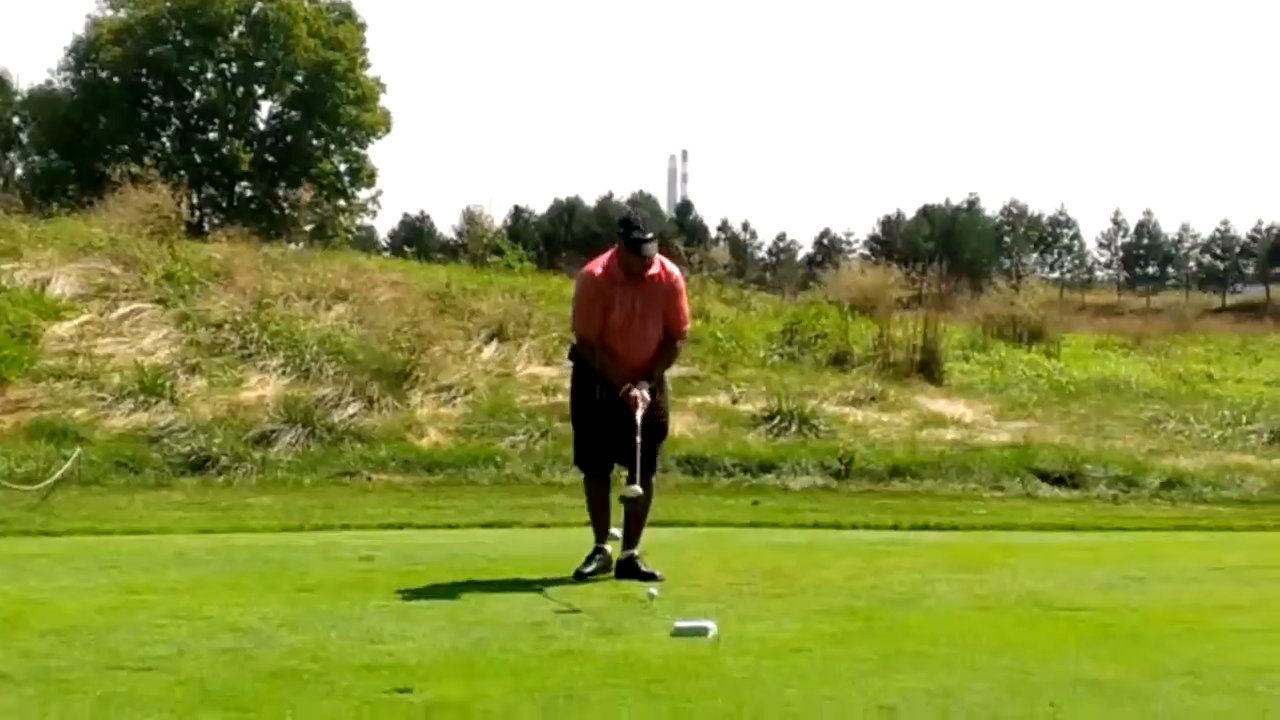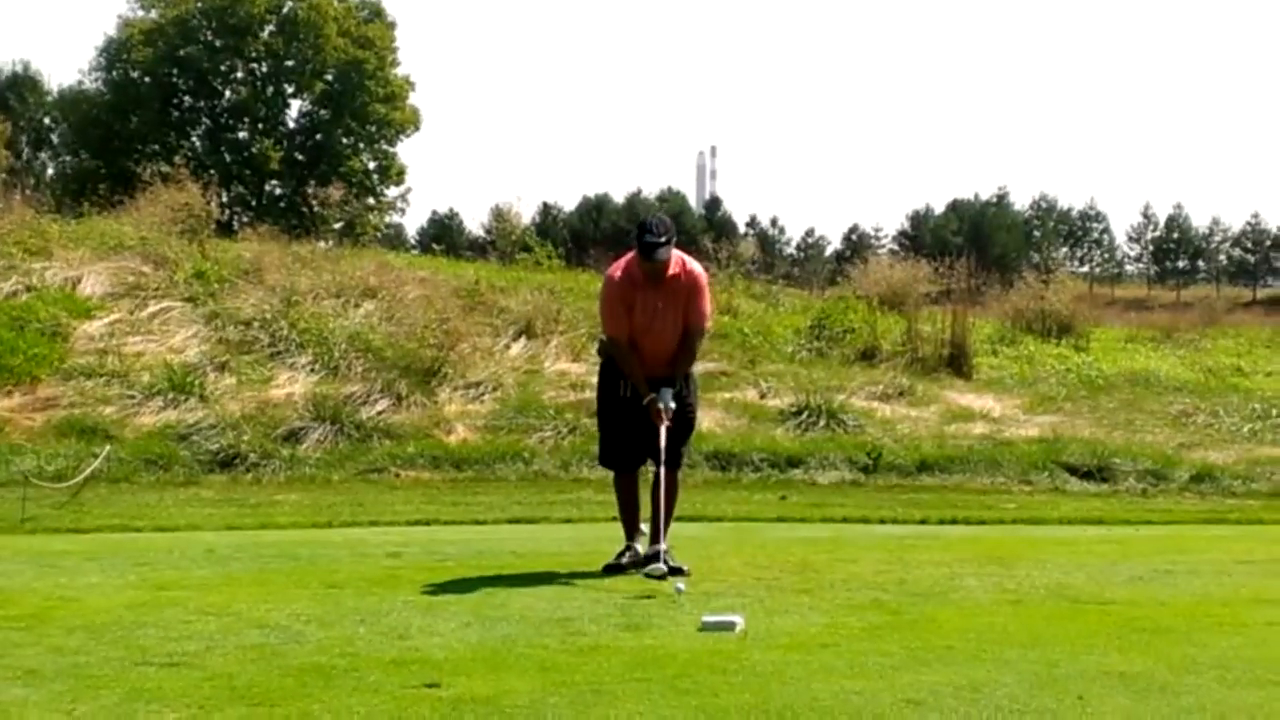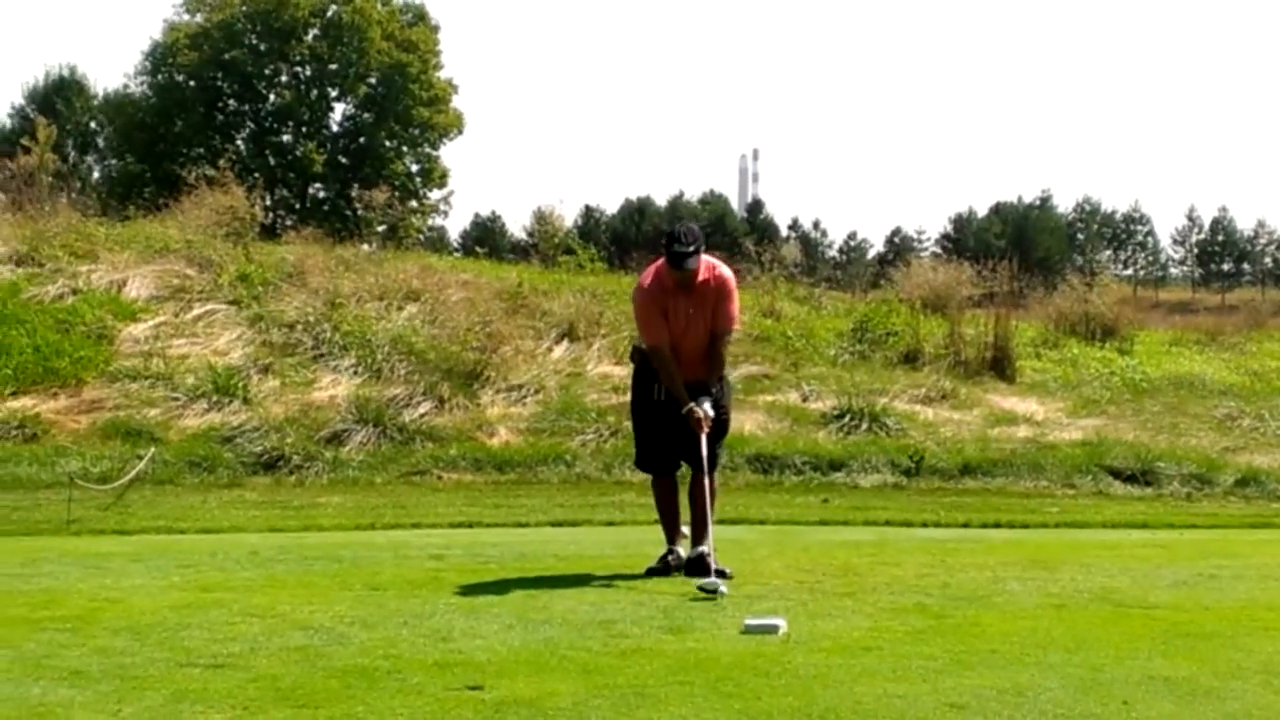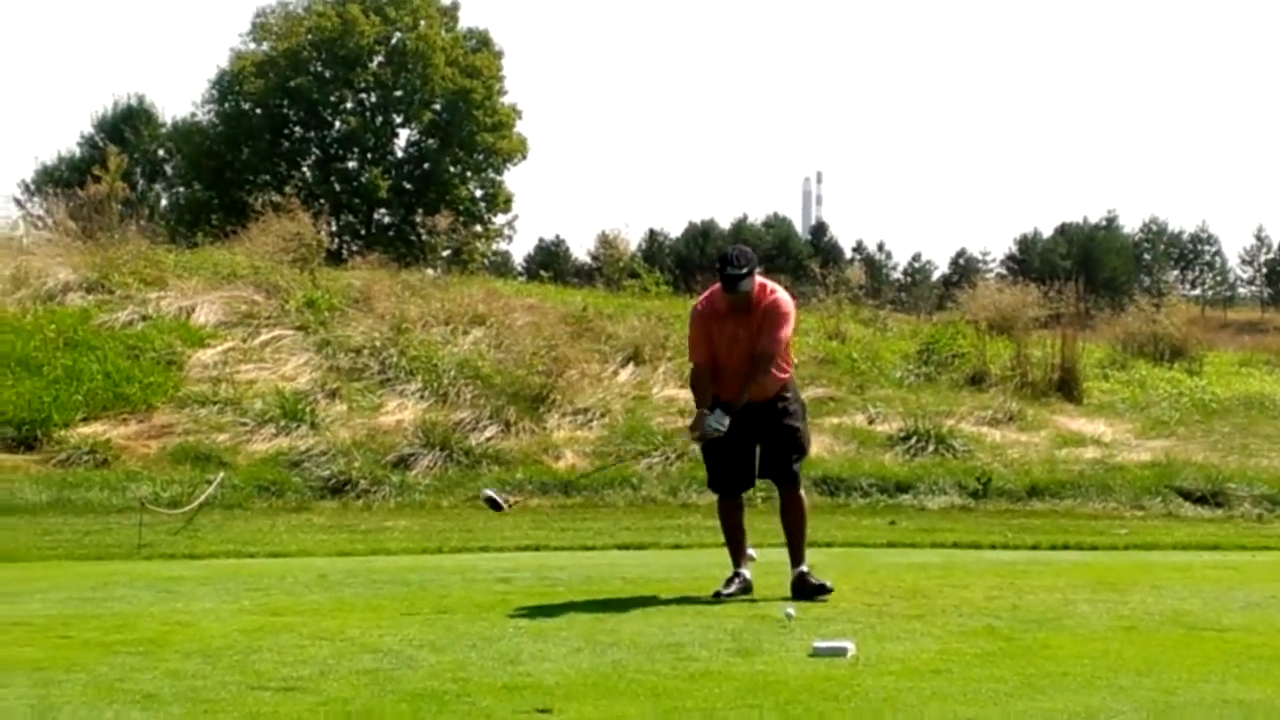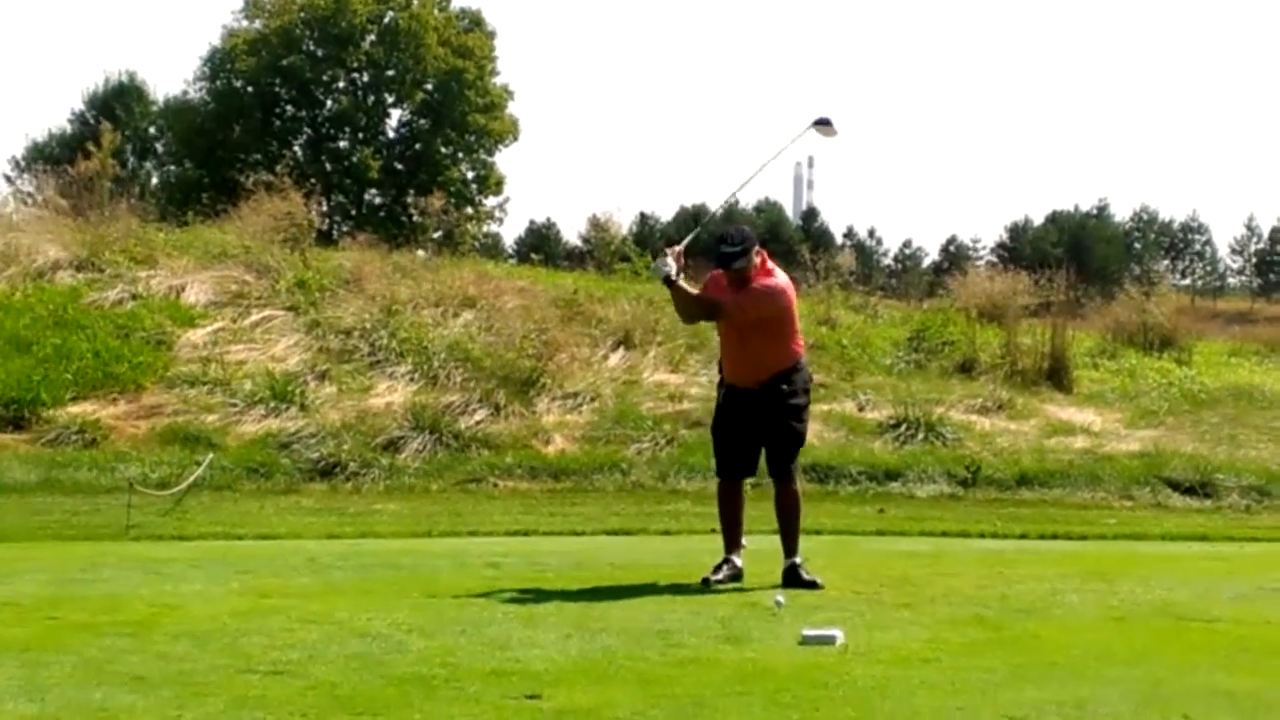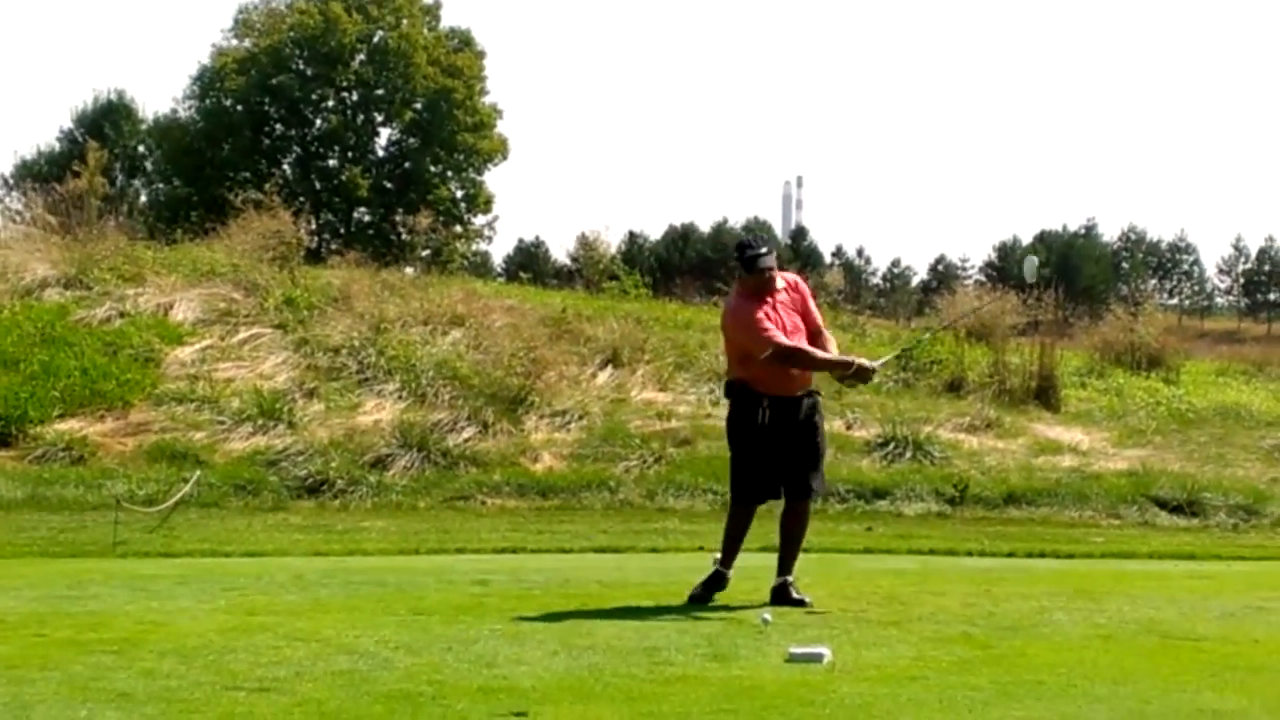
dt=0.5s
person 1, frame 1
left shoulder: (670, 277)
right shoulder: (593, 277)
left elbow: (676, 337)
right elbow: (587, 342)
left wrist: (648, 381)
right wrist: (622, 386)
left hip: (647, 382)
right hip: (597, 381)
left knee: (644, 470)
right knee: (596, 467)
left ankle: (630, 554)
right ankle: (601, 548)
person 1, frame 2
left shoulder: (693, 274)
right shoulder: (616, 279)
left elbow: (694, 335)
right elbow: (619, 345)
left wrist: (670, 387)
right wrist: (647, 396)
left hip: (674, 378)
right hip: (624, 377)
left knee: (669, 464)
right knee: (624, 463)
left ankle: (658, 548)
right ankle: (632, 545)
person 1, frame 3
left shoulder: (722, 279)
right shoulder: (648, 288)
left elbow: (720, 342)
right elbow: (661, 355)
left wrist: (707, 396)
right wrist: (686, 406)
left hip: (708, 379)
right hip: (658, 381)
left knee: (705, 466)
right knee: (662, 467)
left ankle: (699, 551)
right ankle: (673, 549)
person 1, frame 4
left shoulder: (778, 302)
right shoulder: (703, 310)
left elbow: (761, 364)
right elbow: (701, 370)
left wrist: (728, 414)
right wrist: (705, 412)
left hip: (776, 398)
right hip: (721, 404)
left knee: (790, 483)
right knee: (729, 490)
left ankle: (800, 572)
right ankle: (740, 572)
person 1, frame 5
left shoulder: (775, 287)
right shoulder: (719, 280)
left elbow: (709, 311)
right elbow: (691, 313)
left wrist: (673, 280)
right wrist: (675, 278)
left hip: (783, 387)
right hip: (736, 388)
left knee: (784, 474)
right knee: (729, 474)
left ankle: (792, 563)
right ankle: (732, 559)
person 1, frame 6
left shoulder: (793, 285)
right shoulder: (739, 308)
left elbow: (819, 334)
right elbow: (787, 353)
left wrist: (844, 367)
right wrist: (846, 365)
left hip: (800, 402)
right hip: (756, 406)
left knee: (800, 496)
right knee: (749, 494)
left ankle: (784, 581)
right ankle: (722, 572)
